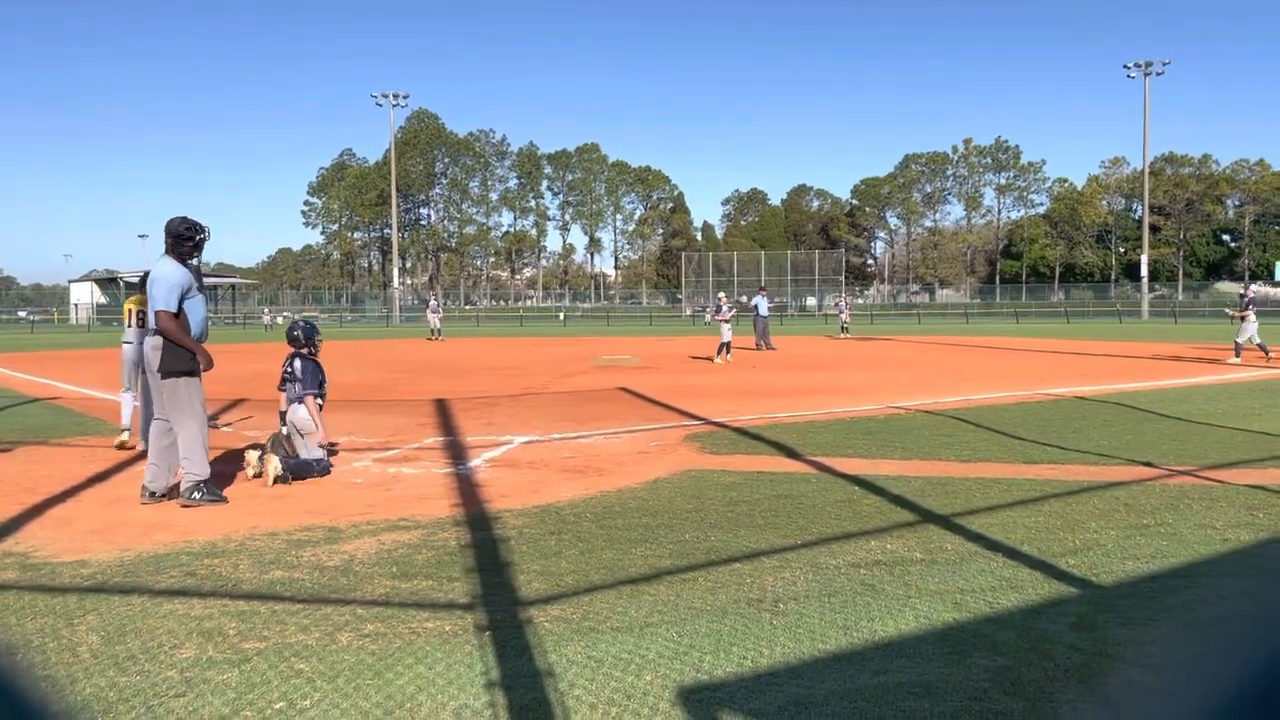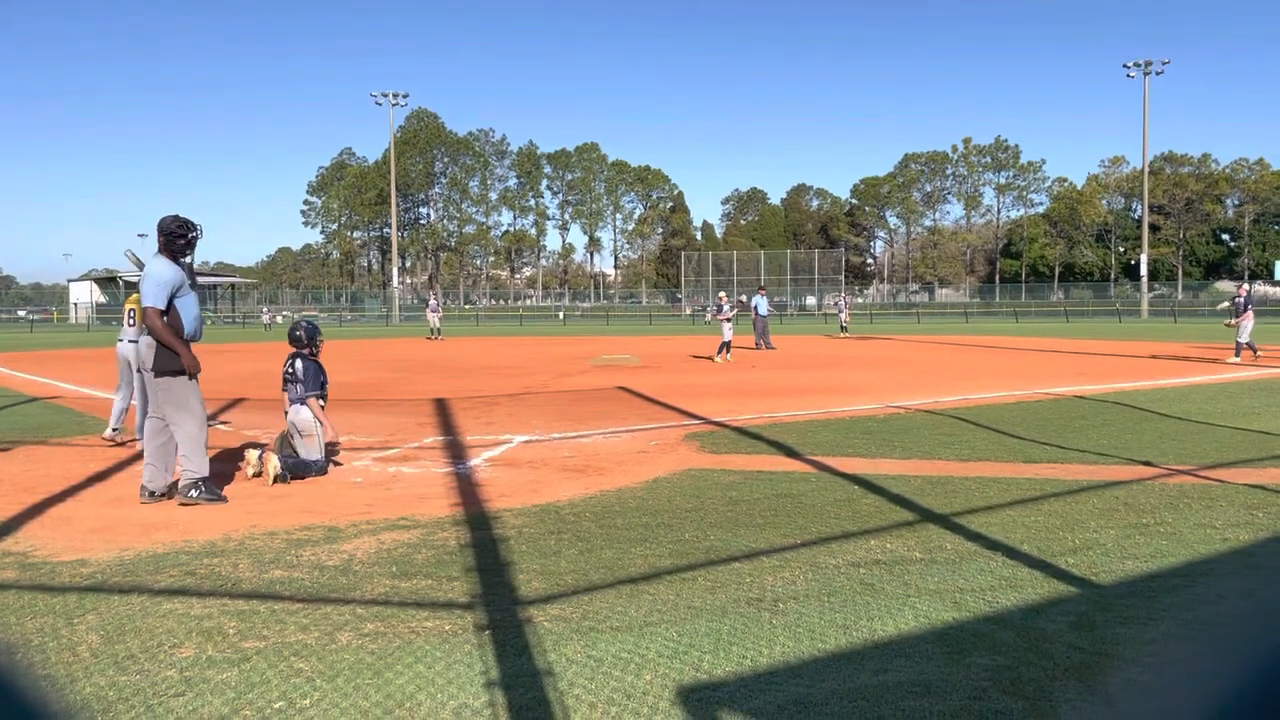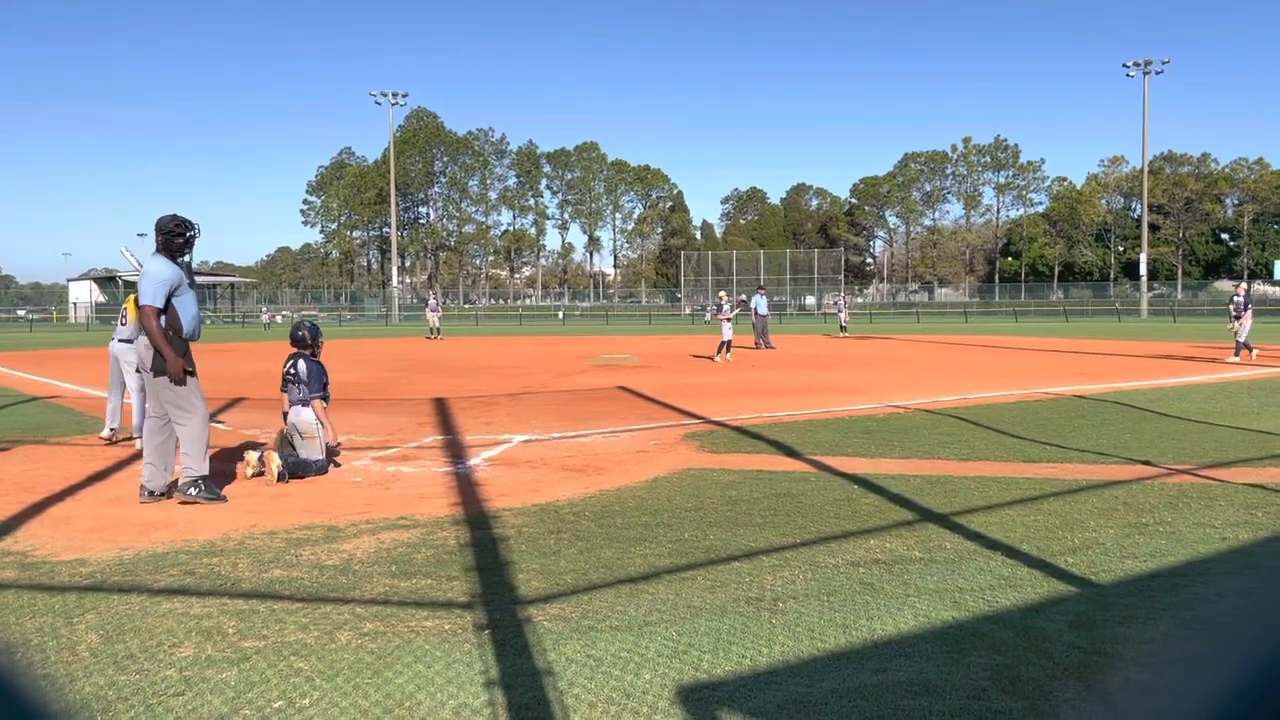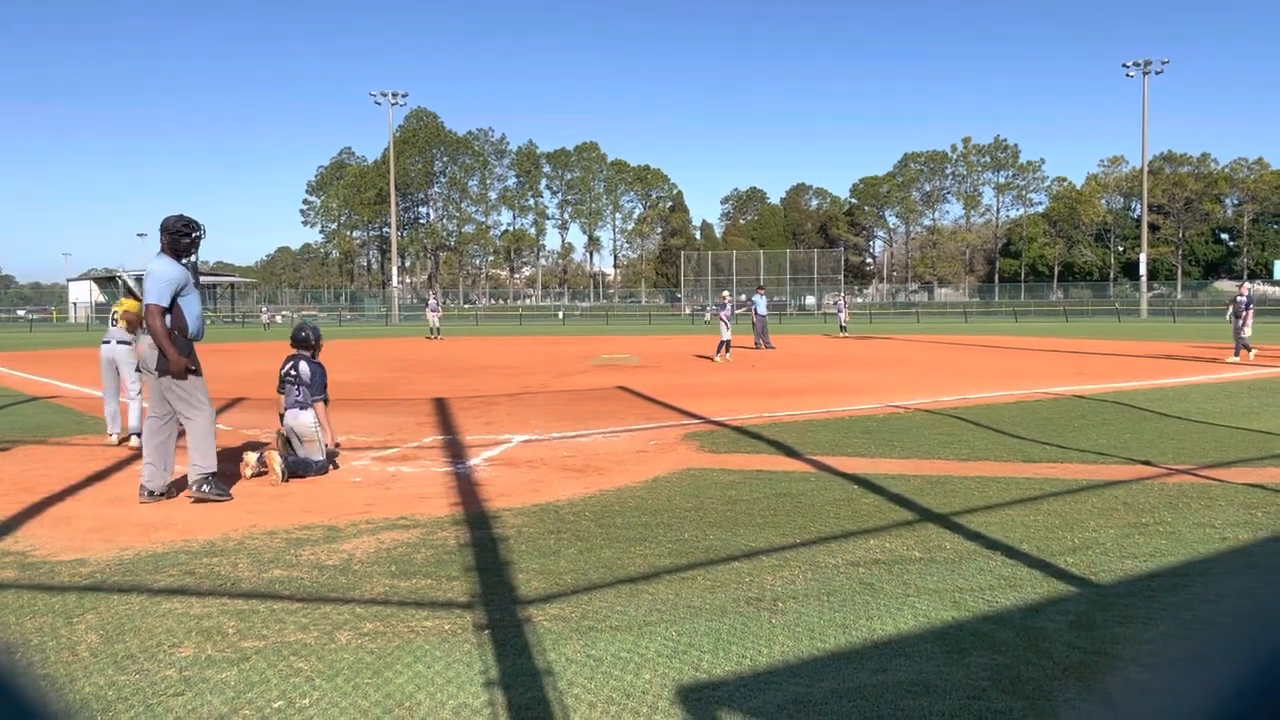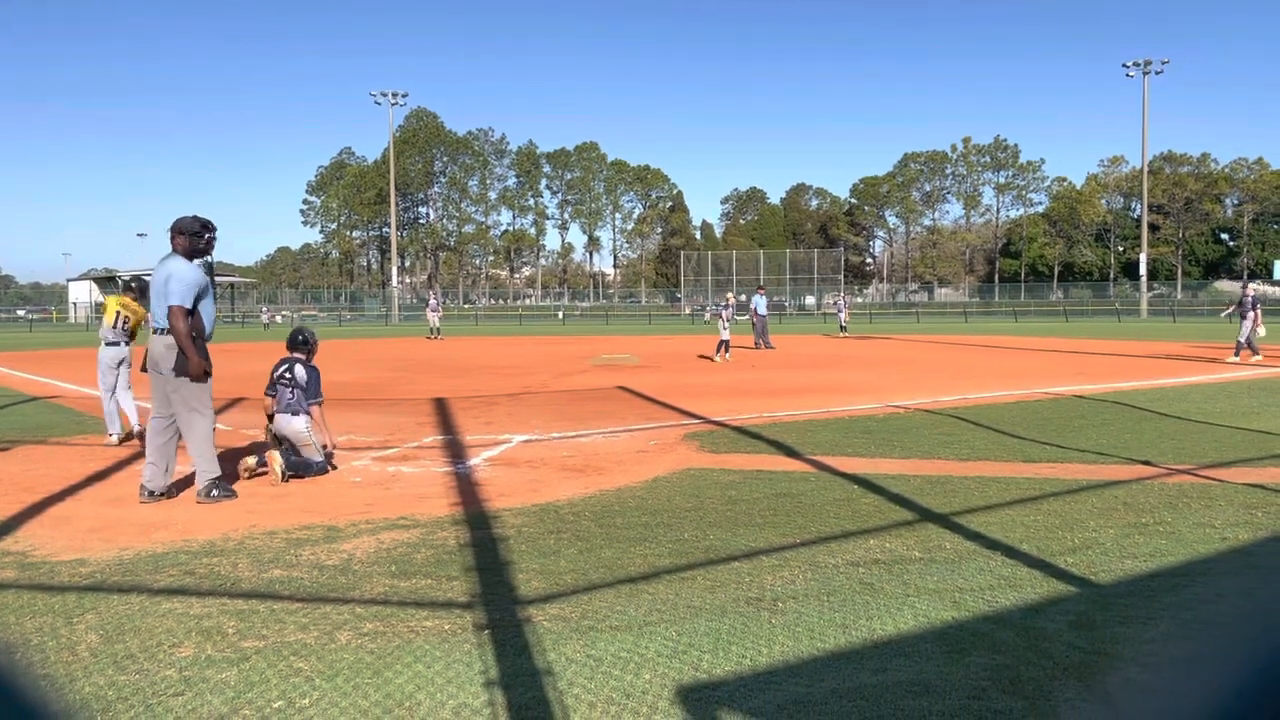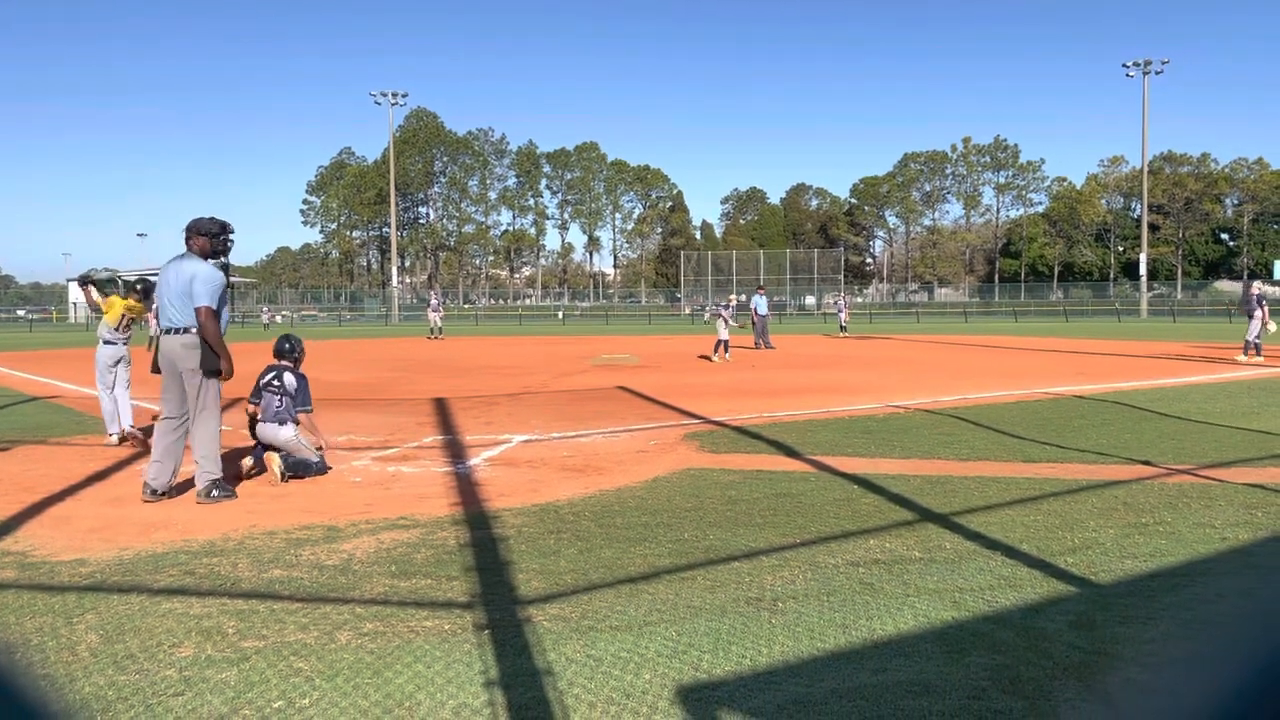
dt=0.2s
person 1, frame 1
left shoulder: (179, 268)
right shoulder: (170, 272)
right elbow: (164, 321)
right wrist: (199, 349)
left hip: (165, 351)
right hip: (172, 351)
left knee: (165, 418)
right knee: (190, 417)
left ankle: (156, 485)
right ankle: (194, 485)
person 1, frame 2
left shoulder: (175, 267)
right shoulder: (162, 271)
right elbow: (151, 318)
right wrist: (184, 351)
left hip: (163, 350)
right hip: (166, 350)
left knee: (160, 417)
right knee: (189, 415)
left ankle: (154, 485)
right ankle: (193, 483)
person 1, frame 3
left shoulder: (175, 266)
right shoulder: (161, 270)
right elbow: (148, 317)
right wrist: (171, 356)
left hip: (165, 349)
right hip: (164, 350)
left knee: (159, 416)
right knee: (193, 413)
left ankle: (153, 485)
right ankle: (192, 481)
person 1, frame 4
left shoulder: (176, 266)
right shoulder: (166, 270)
right elbow: (152, 315)
right wrist: (174, 355)
left hip: (160, 349)
right hip: (170, 349)
left knee: (159, 416)
right knee: (199, 412)
left ankle: (153, 485)
right ankle: (203, 478)
person 1, frame 5
left shoulder: (166, 266)
right shoulder: (186, 271)
right elbow: (176, 317)
right wrist: (194, 356)
left hip: (160, 347)
right hip: (180, 348)
left knee: (163, 417)
right knee: (198, 416)
left ankle: (153, 485)
right ankle: (208, 483)
person 1, frame 6
left shoulder: (169, 268)
right shoulder: (207, 272)
left elbow: (163, 312)
right elbow: (205, 318)
right wrist: (224, 356)
left hip: (168, 344)
right hip: (194, 346)
left knee: (172, 415)
right knee: (205, 416)
left ankle: (156, 483)
right ankle: (209, 484)
